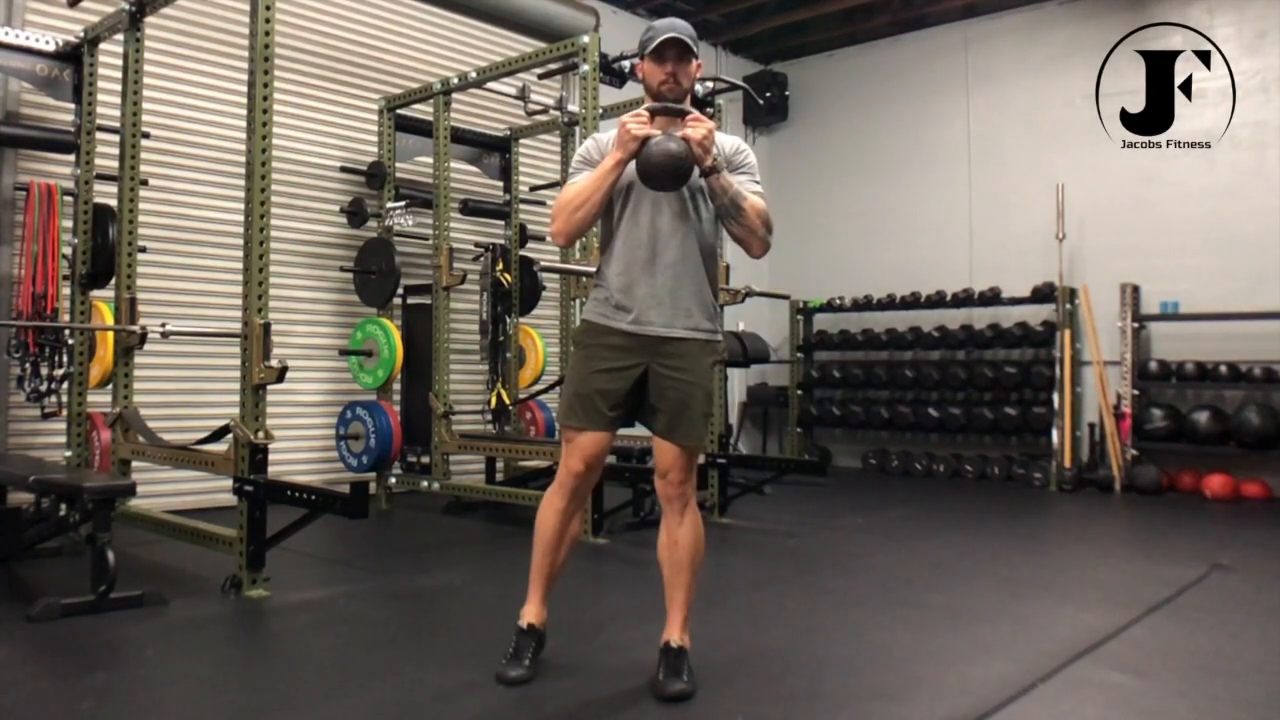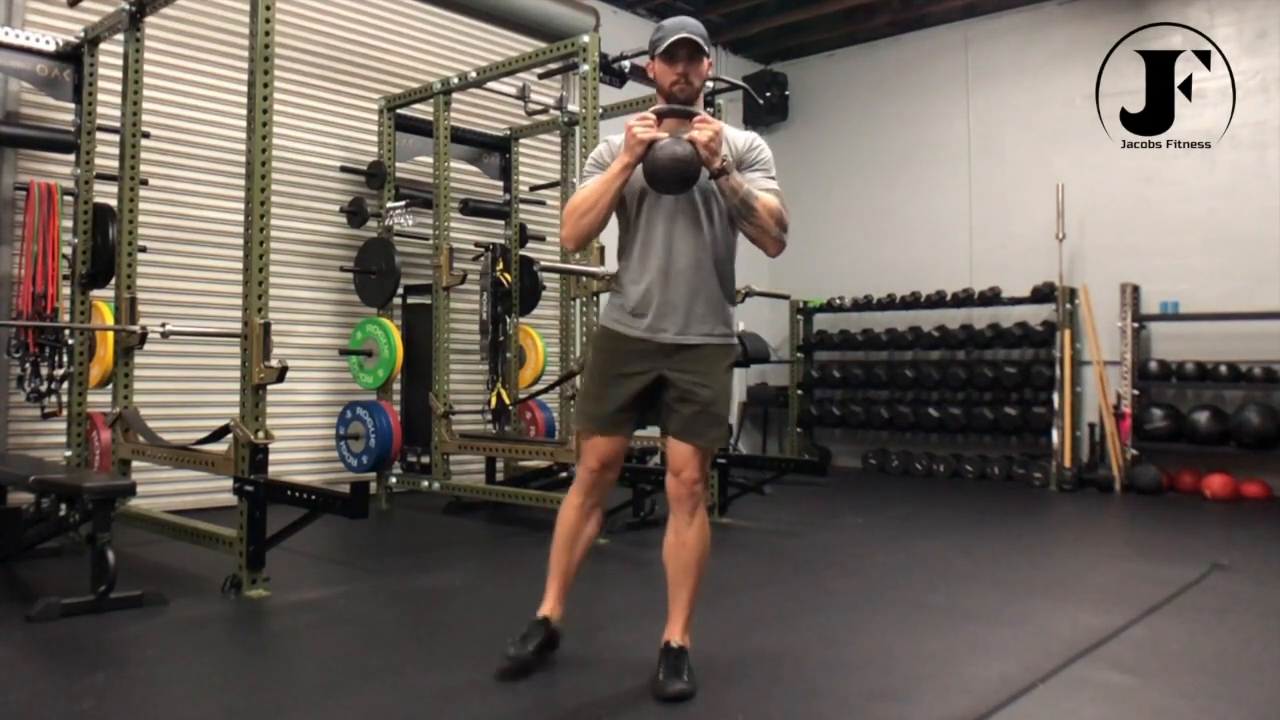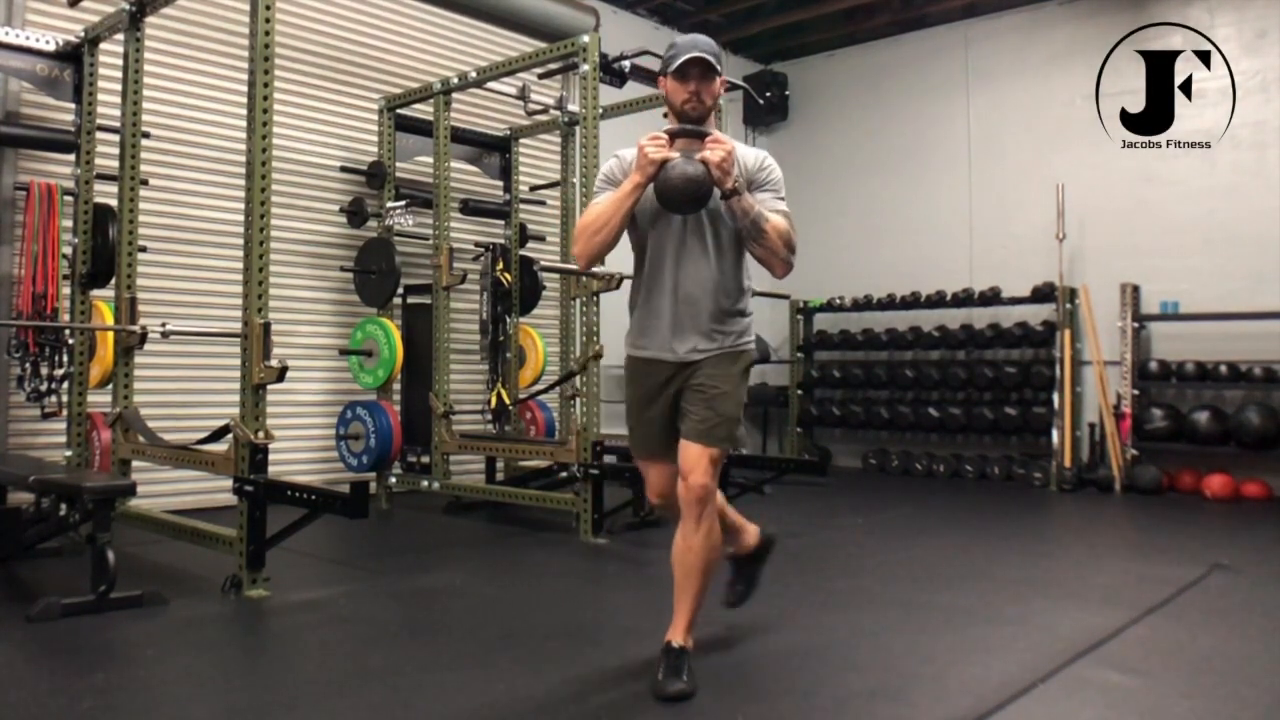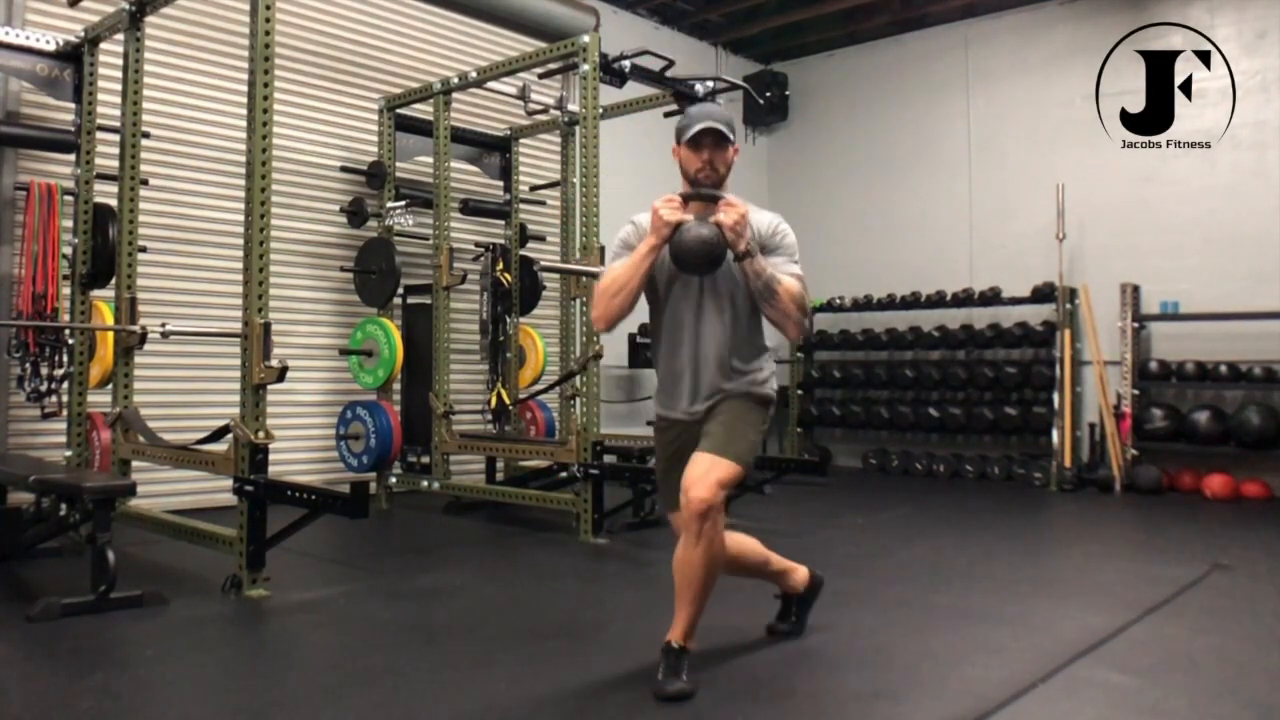
dt=0.3s
person 1, frame 1
left shoulder: (729, 149)
right shoulder: (604, 144)
left elbow: (758, 241)
right elbow: (562, 229)
left wrist: (708, 164)
right wrist: (620, 156)
left hip: (687, 339)
right hip: (608, 330)
left knee: (676, 486)
right knee: (575, 472)
left ankle: (676, 641)
right ankle: (532, 622)
person 1, frame 2
left shoulder: (744, 146)
right shoulder: (616, 146)
left elbow: (774, 238)
right elbow: (573, 236)
left wrist: (719, 166)
right wrist: (627, 160)
left hip: (701, 343)
right hip: (625, 335)
left knee: (687, 488)
right knee: (593, 474)
left ankle: (676, 642)
right ankle: (548, 617)
person 1, frame 3
left shoulder: (753, 165)
right shoulder: (626, 163)
left elbow: (782, 261)
right elbow: (583, 253)
left wrist: (729, 187)
right wrist: (639, 177)
left hip: (718, 350)
right hip: (650, 350)
left knee: (695, 487)
right knee: (665, 493)
left ankle: (677, 643)
right ankle: (746, 541)
person 1, frame 4
left shoulder: (767, 228)
right shoulder: (642, 227)
left elbow: (796, 323)
right elbow: (603, 315)
left wrist: (743, 249)
right wrist: (655, 242)
left hip: (739, 395)
right hip: (677, 405)
left knee: (700, 499)
right knee: (698, 533)
left ankle: (678, 646)
right ankle: (797, 580)
